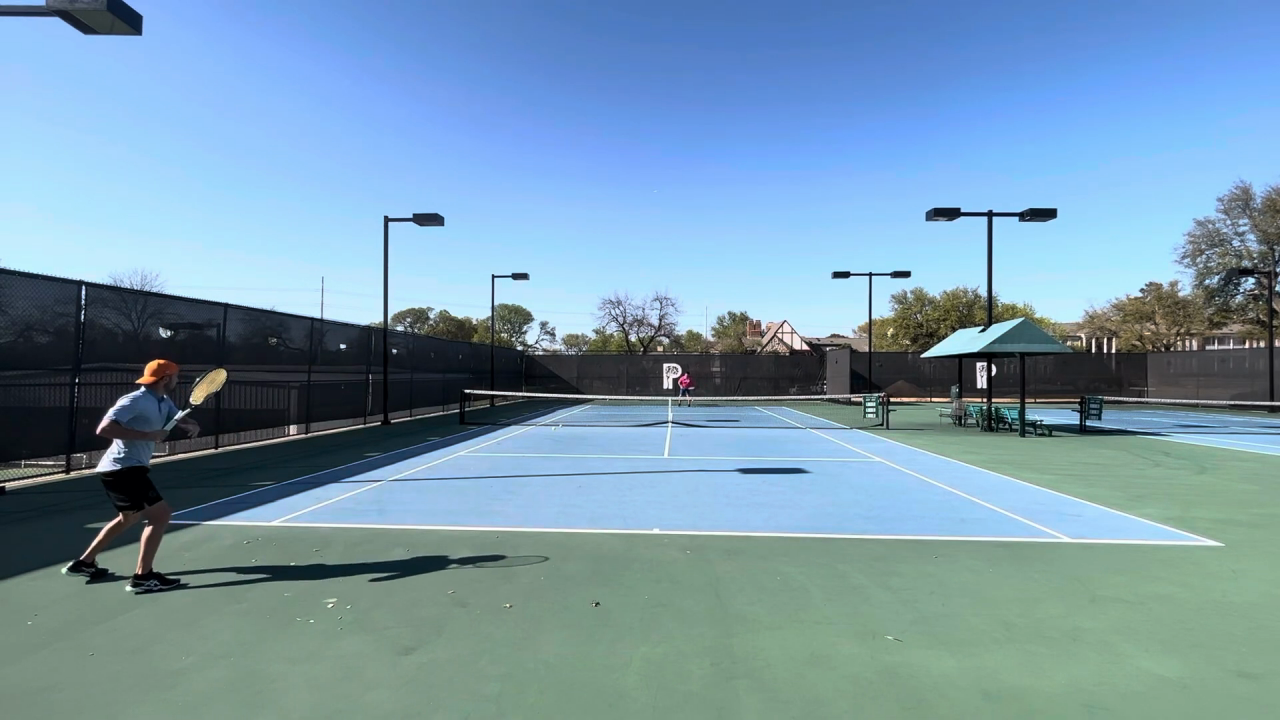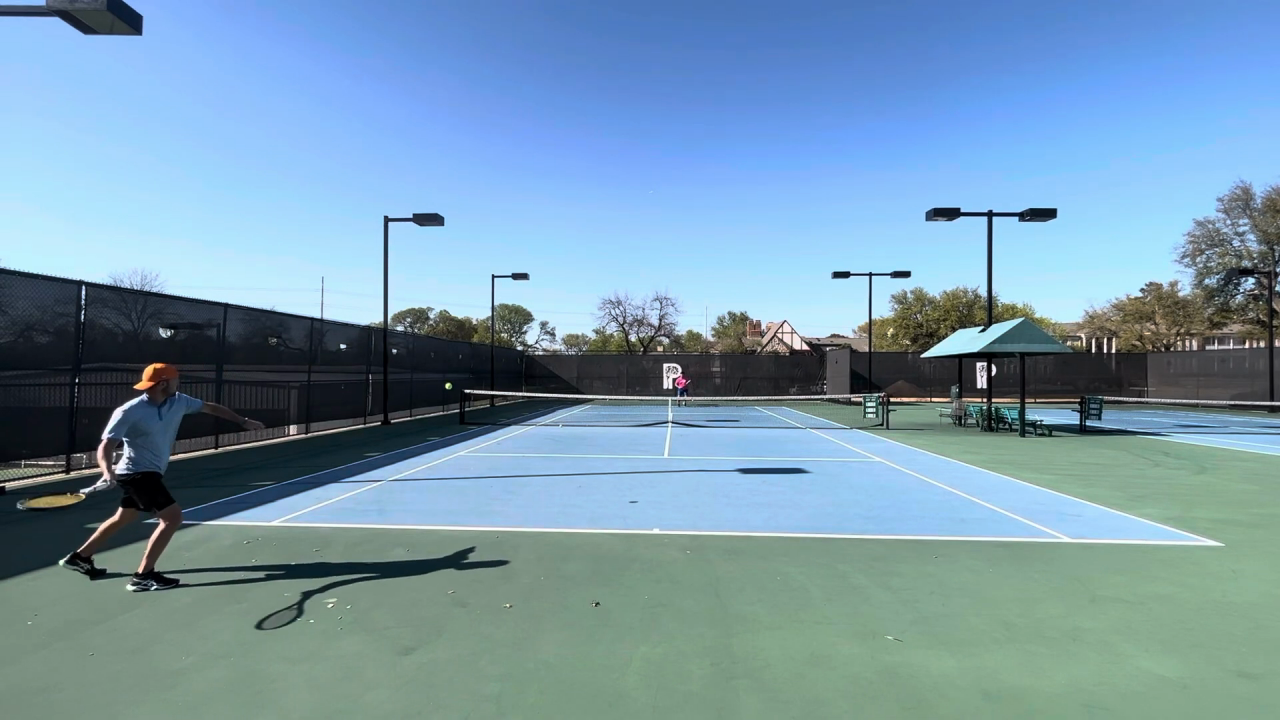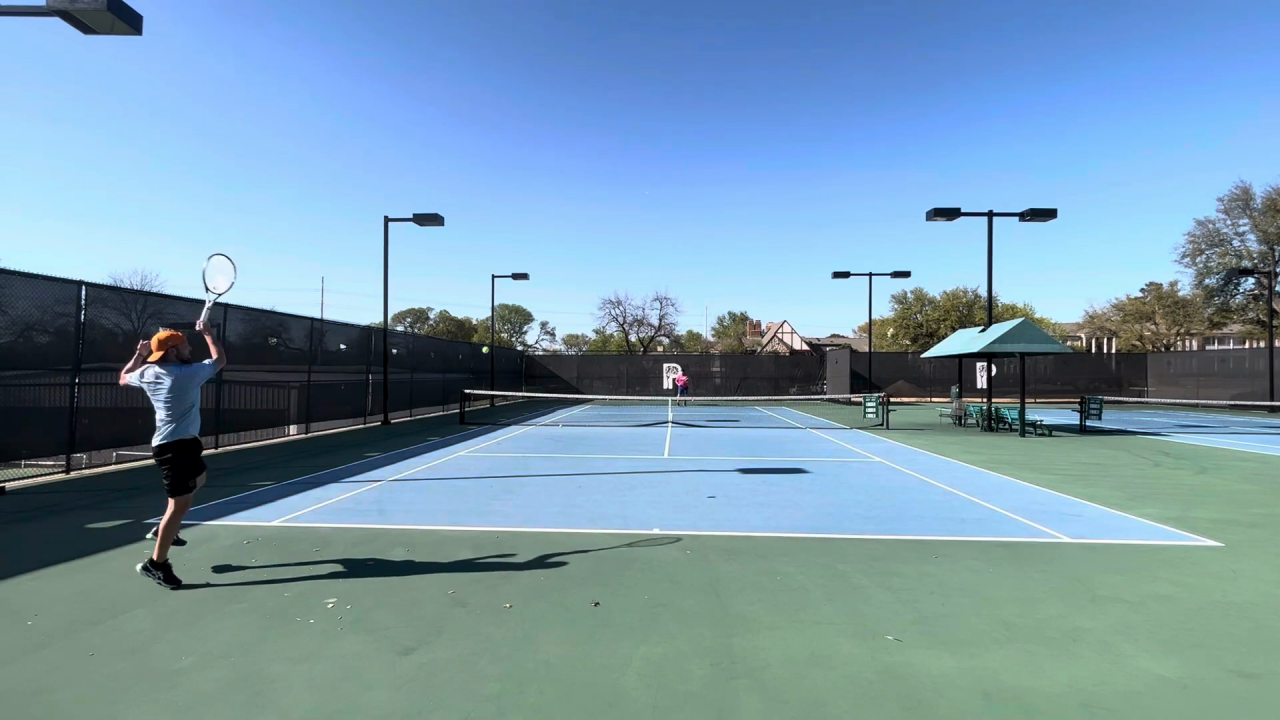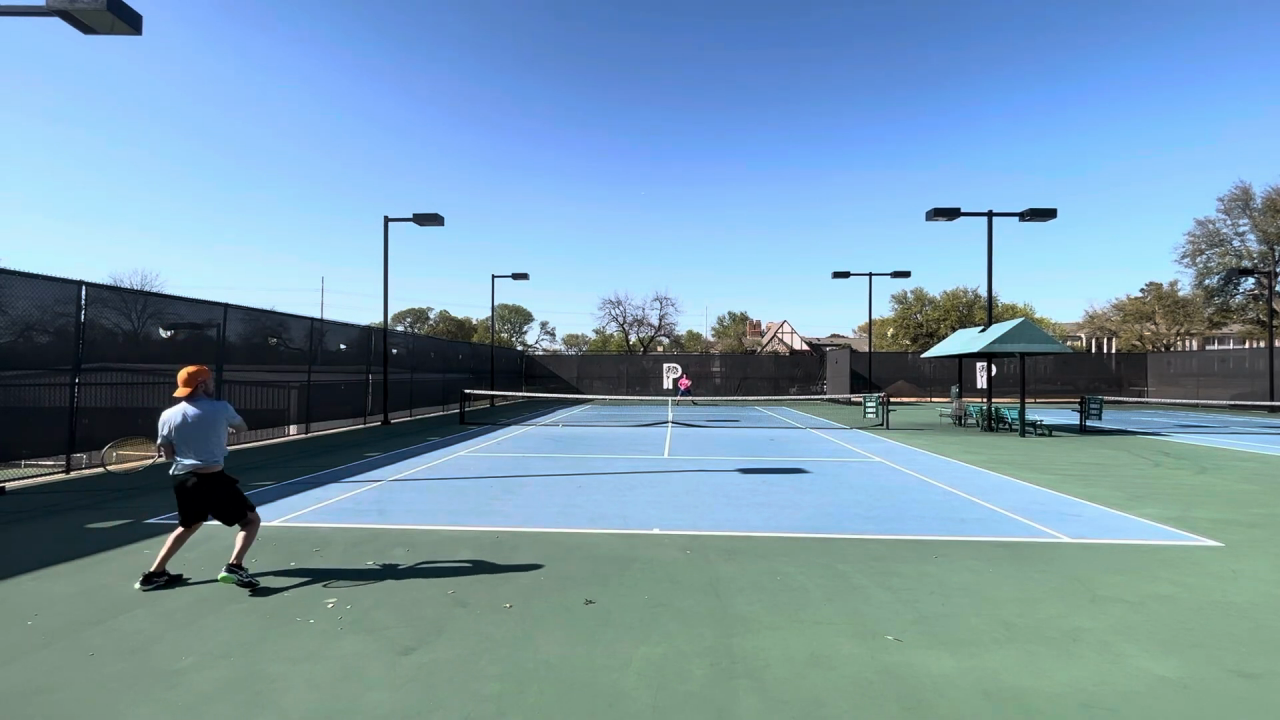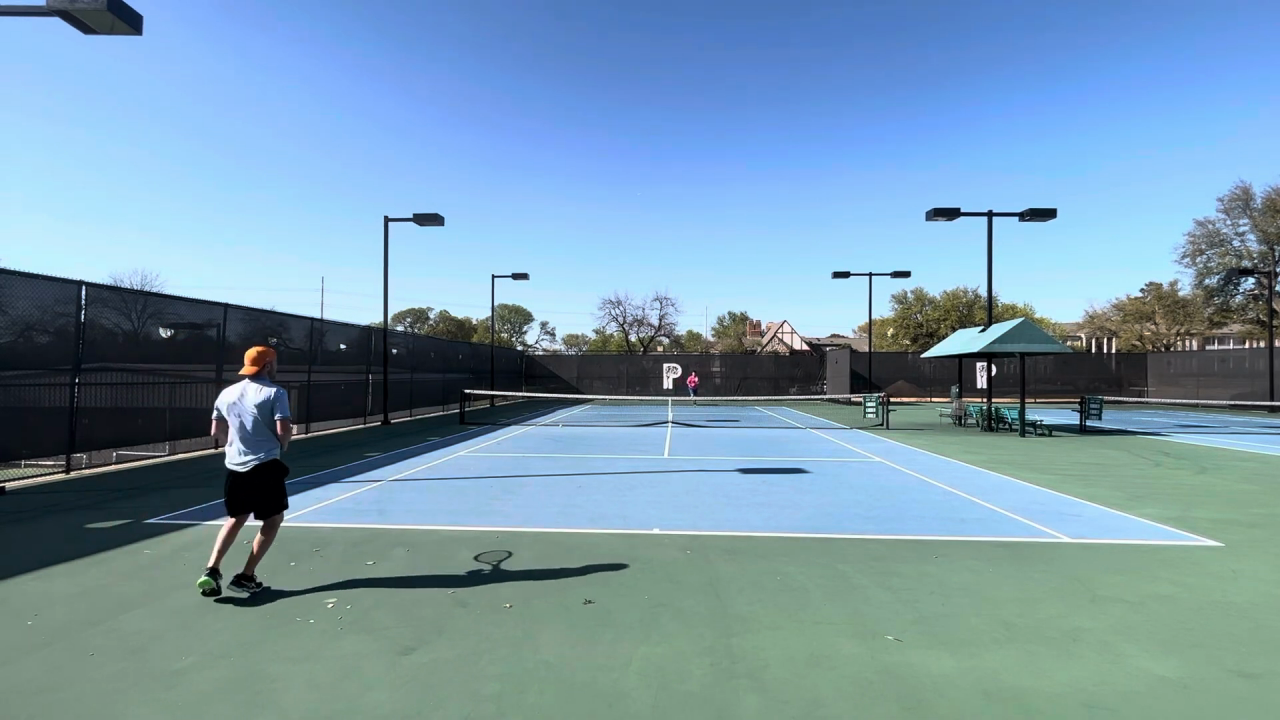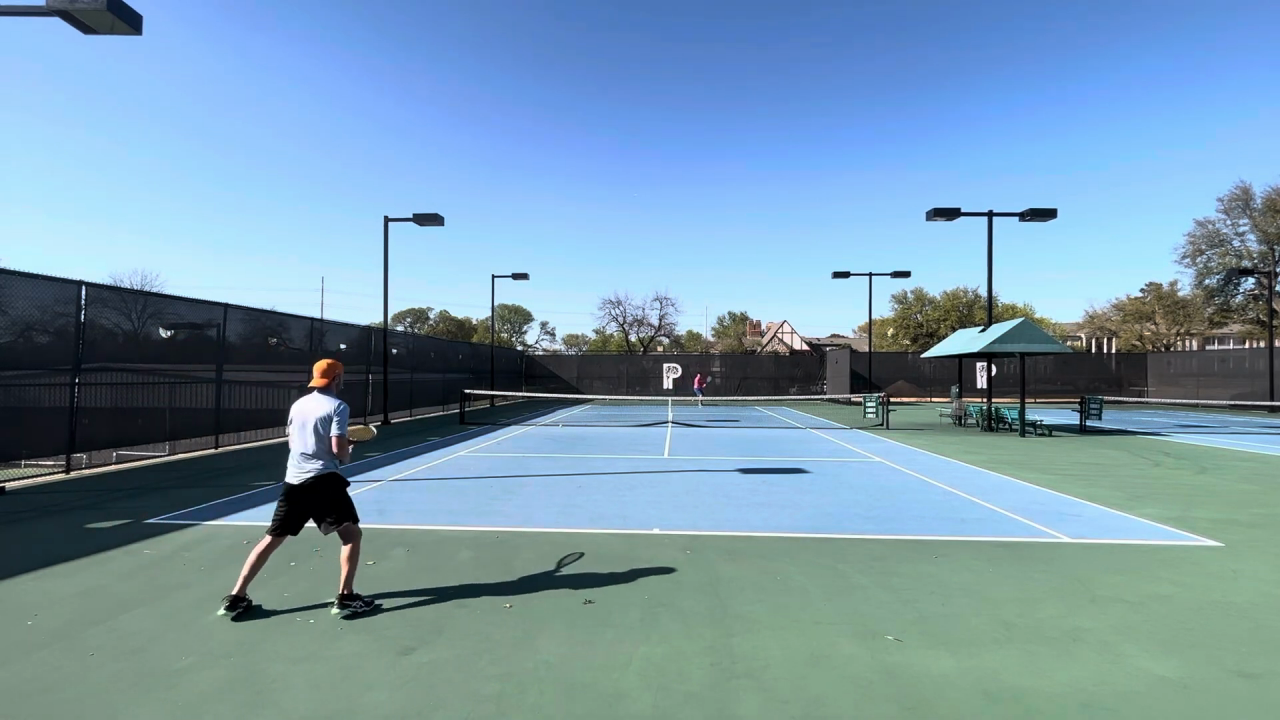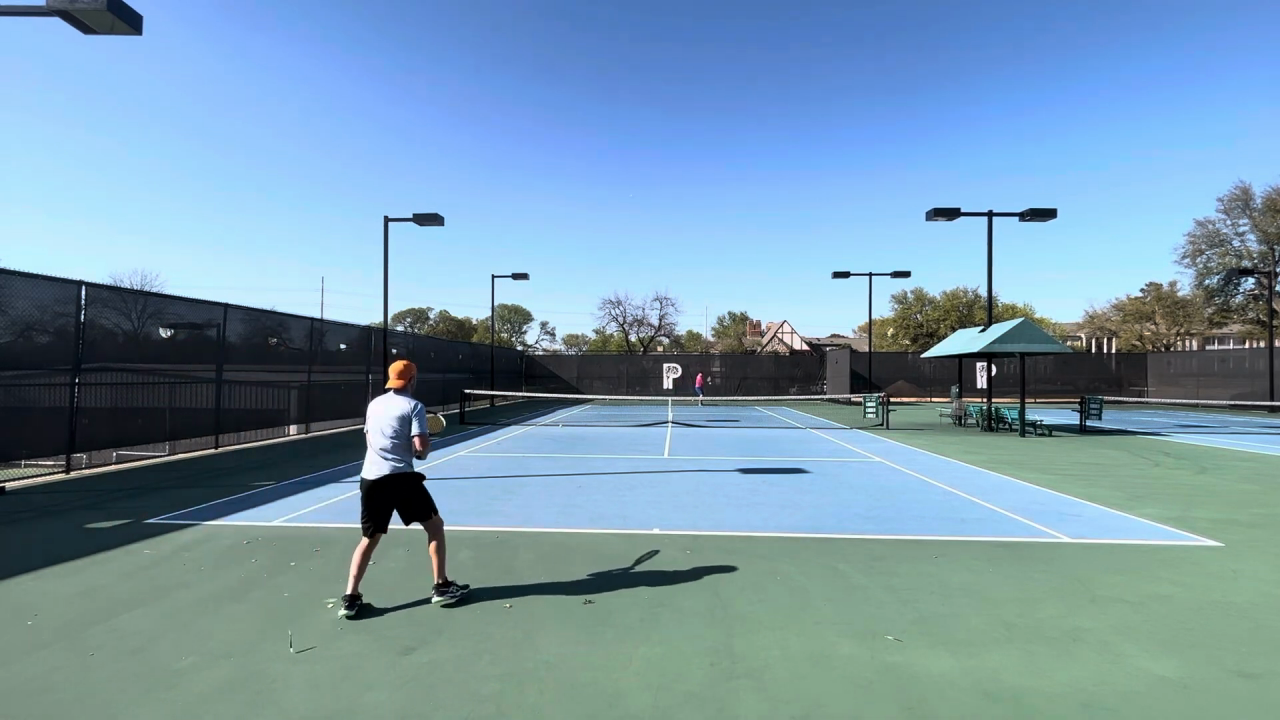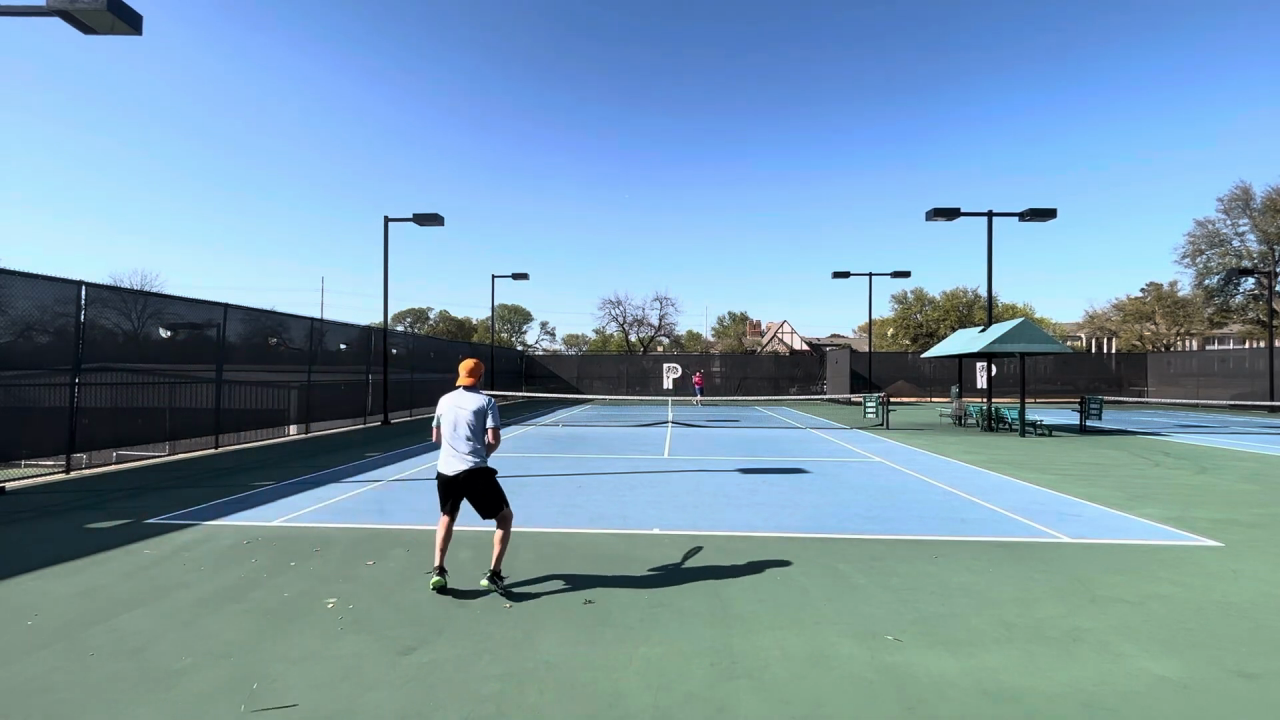
dt=0.3s
person 1, frame 1
left shoulder: (163, 401)
right shoulder: (134, 400)
left elbow: (184, 420)
right elbow: (104, 429)
left wrist: (191, 425)
right wrist: (144, 434)
left hip: (131, 470)
right hip: (121, 469)
left knee: (128, 518)
right knee: (161, 515)
left ankle: (84, 563)
right ankle: (143, 577)
person 1, frame 2
left shoulder: (178, 401)
right shoulder: (129, 411)
left elbow: (210, 407)
right elbow: (105, 447)
left wrist: (243, 421)
right wrist: (107, 471)
left hip: (149, 473)
right hip: (137, 474)
left knee: (123, 518)
right knee: (172, 518)
left ankle: (79, 557)
right ankle: (143, 576)
person 1, frame 3
left shoulder: (146, 374)
right shoulder: (192, 372)
left elbow: (123, 379)
right elbow: (220, 361)
left wrist: (140, 354)
right wrist: (208, 332)
left hip: (165, 444)
right hip: (180, 445)
left knee: (198, 477)
right knee: (181, 502)
left ankle: (164, 531)
right ankle: (156, 563)
person 1, frame 4
left shoulder: (169, 416)
right shoulder: (221, 409)
left elbow: (167, 454)
right elbow: (242, 429)
left hip: (183, 479)
right hip: (211, 478)
left knee: (187, 527)
right knee: (251, 521)
left ankle: (154, 574)
right ankle: (234, 567)
person 1, frame 5
left shoulder: (227, 393)
right shoulder: (276, 393)
left elbow: (216, 432)
right elbow: (284, 431)
right wrist: (283, 444)
left hip: (235, 467)
right hip: (265, 466)
left knee: (234, 519)
right knee: (272, 522)
left ankle: (212, 570)
right ankle: (245, 577)
person 1, frame 6
left shoulder: (297, 405)
right shoulder: (338, 406)
right elbow: (338, 448)
right wrist: (347, 455)
left hip: (294, 481)
right hip: (322, 480)
left knee: (272, 539)
right knee: (352, 534)
left ankle: (236, 597)
right ankle: (346, 597)
person 1, frame 7
left shoulder: (374, 405)
right shoulder: (414, 406)
right elbow: (420, 446)
right wrist: (420, 453)
left hip: (370, 479)
right hip: (400, 478)
left knee: (370, 538)
right knee: (435, 525)
left ankle: (350, 597)
right ankle: (441, 585)
person 1, frame 8
left shoulder: (445, 401)
right shoulder: (486, 401)
left elbow: (436, 437)
right elbow: (494, 439)
left hip: (446, 471)
right hip: (474, 471)
left knee: (447, 518)
right knee: (505, 517)
left ankle: (438, 569)
right ankle: (494, 573)
